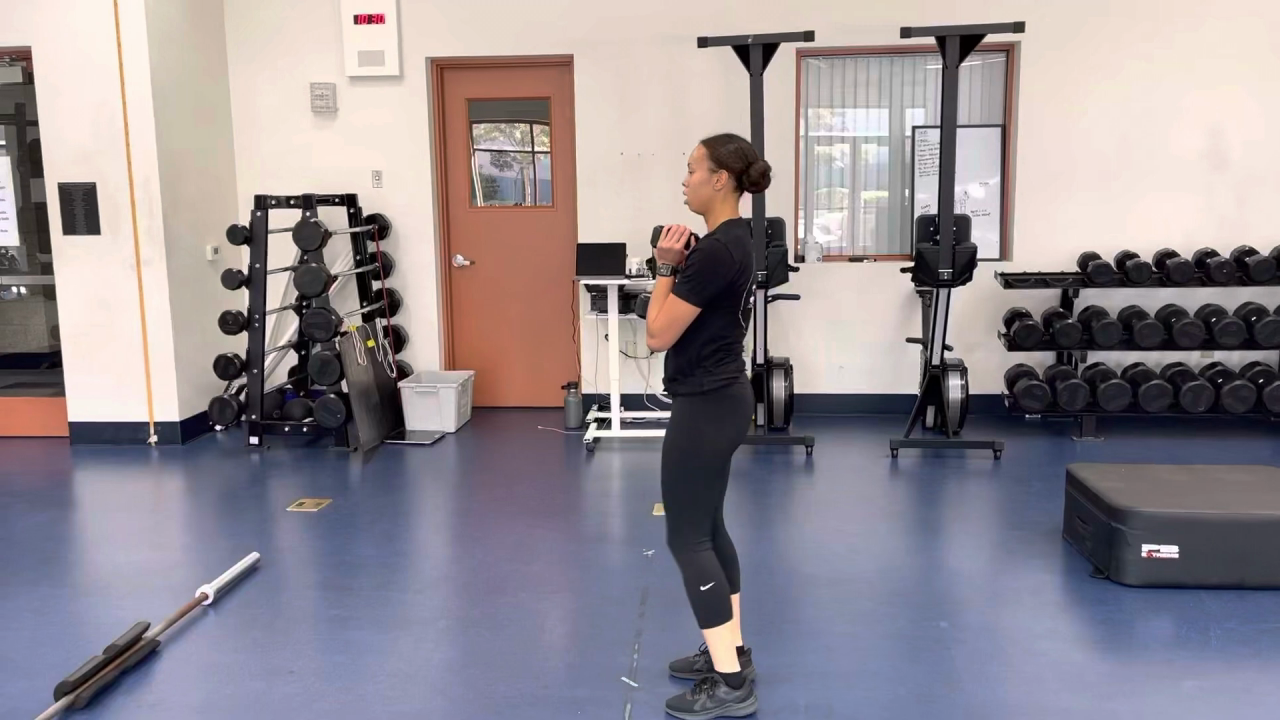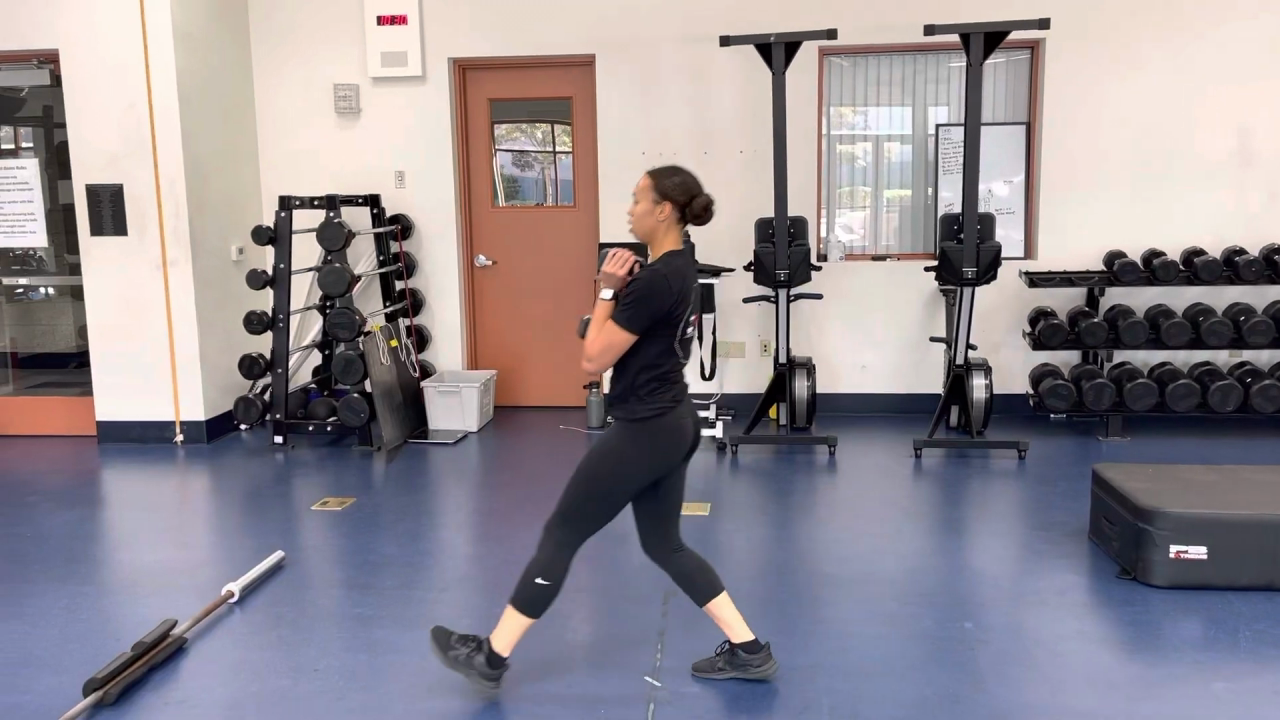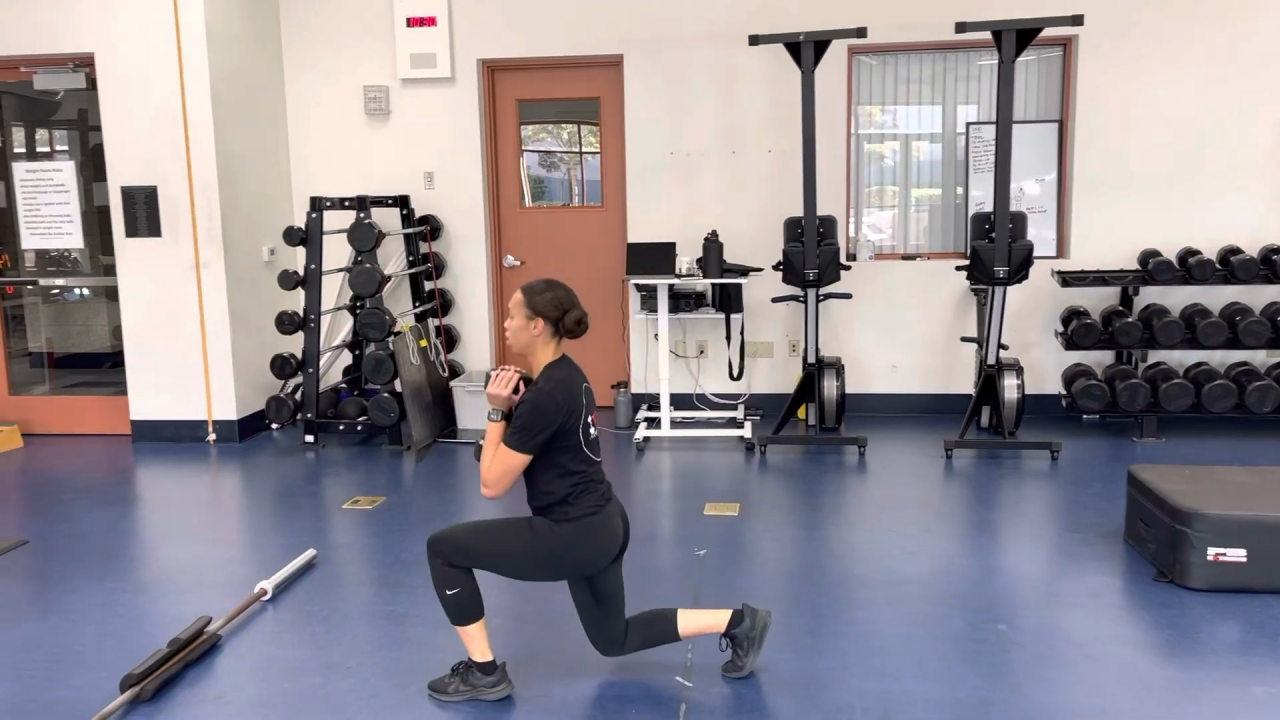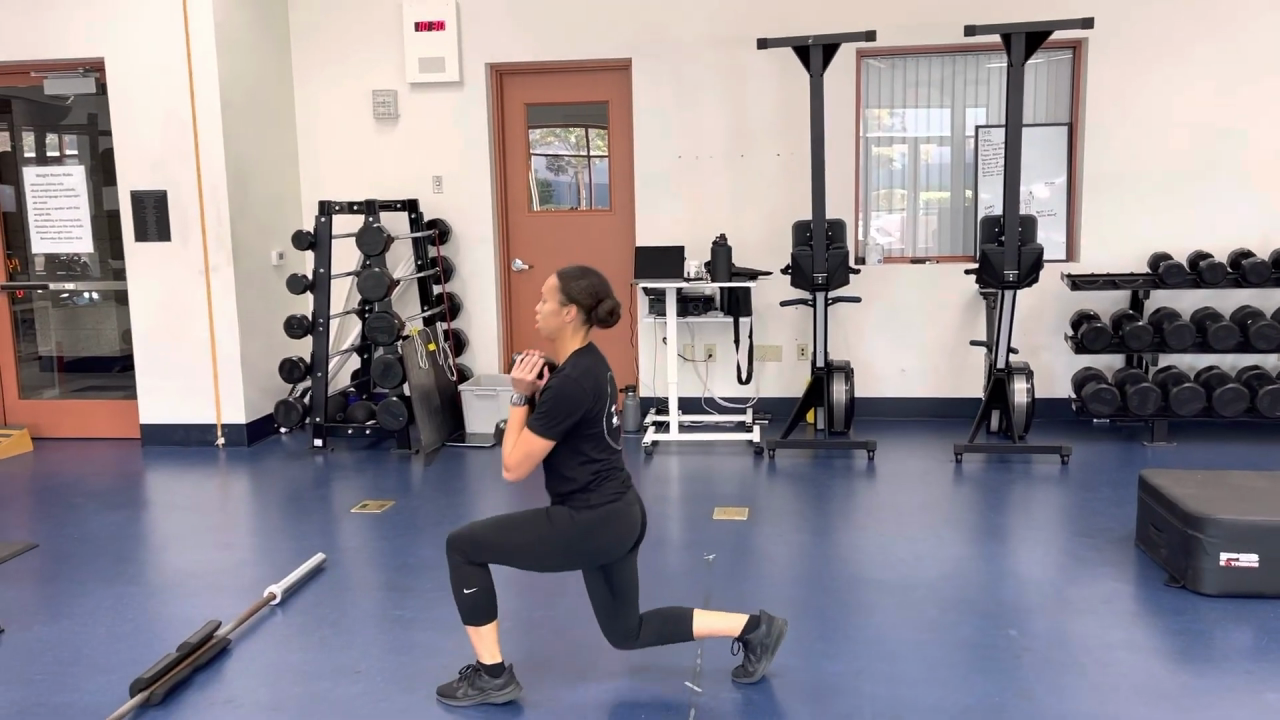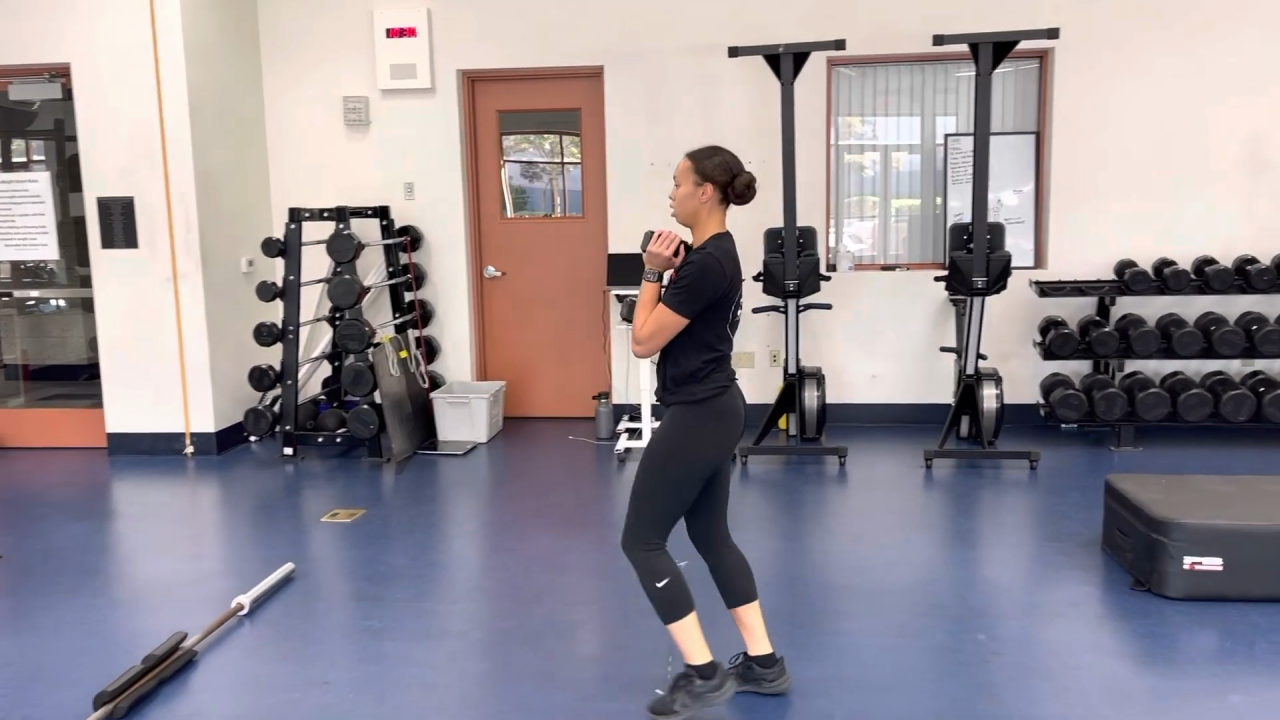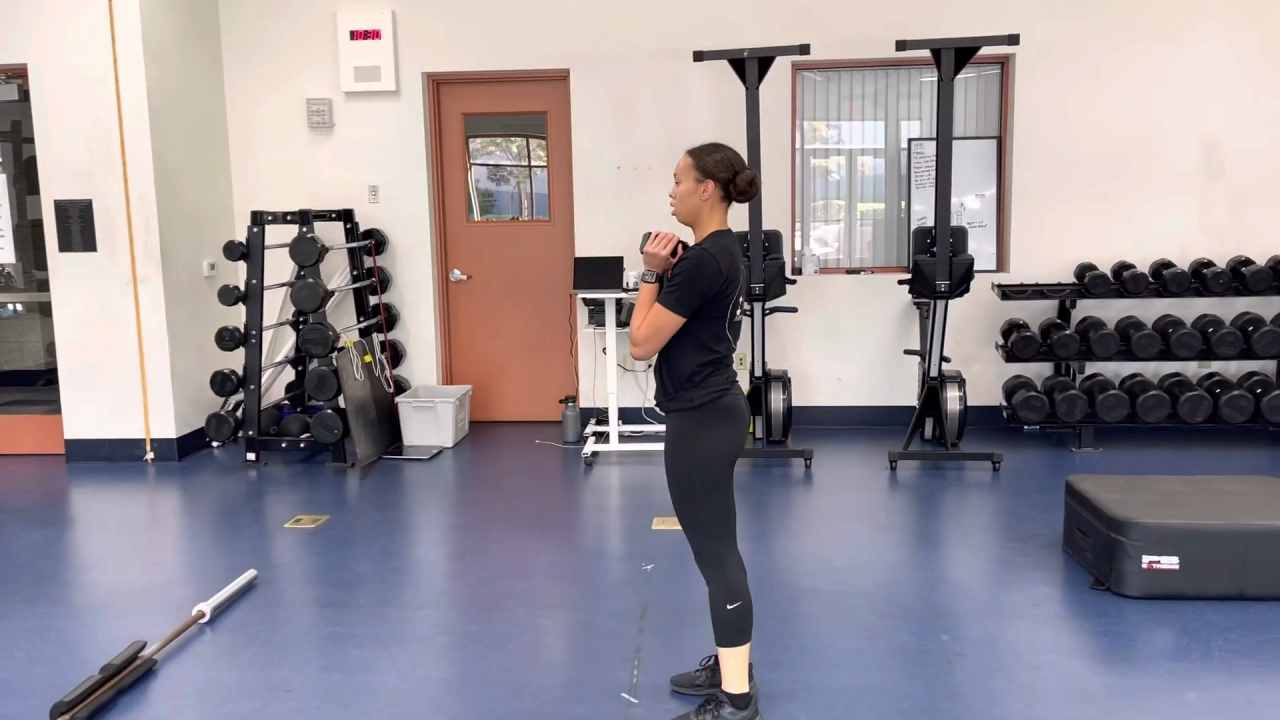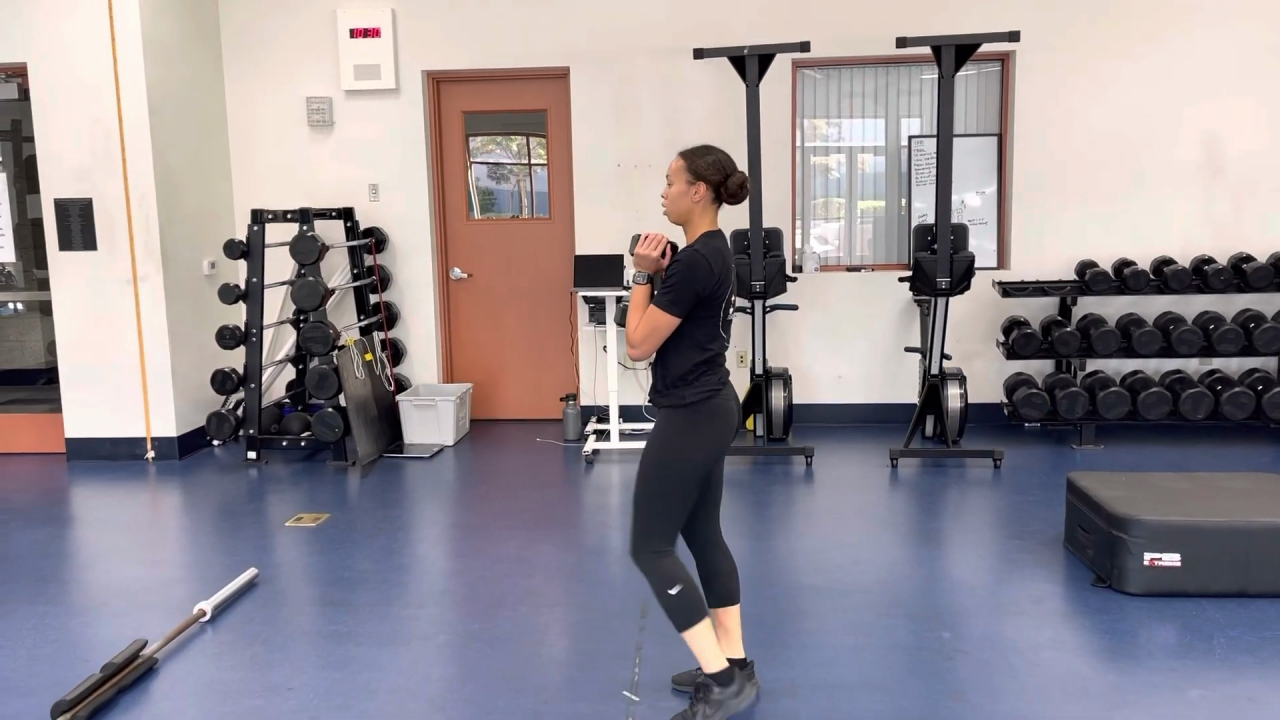
dt=0.7s
person 1, frame 1
left shoulder: (716, 249)
right shoulder: (732, 240)
left elbow: (659, 334)
left wrist: (665, 267)
right wrist: (678, 264)
left hip: (706, 406)
right hip: (722, 398)
left knee: (686, 539)
right knee: (705, 525)
right ankle: (730, 652)
person 1, frame 2
left shoulder: (657, 279)
right shoulder: (679, 269)
left elbow: (594, 359)
left wrist: (608, 292)
right wrist: (620, 290)
left hip: (644, 431)
right hip: (673, 423)
left knee: (562, 534)
right knee: (663, 543)
left ankle: (493, 658)
right ankle: (747, 649)
person 1, frame 3
left shoulder: (545, 397)
right shoulder: (564, 374)
left elbow: (492, 484)
left wrist: (498, 413)
right wrist: (512, 410)
left hip: (573, 536)
right hip: (601, 526)
left knee: (444, 548)
right knee: (614, 638)
left ankle: (483, 672)
right ankle: (739, 623)
person 1, frame 4
left shoulder: (571, 381)
right shoulder: (588, 364)
left elbow: (514, 468)
left wrist: (521, 398)
right wrist: (536, 396)
left hip: (591, 523)
right hip: (617, 516)
left knee: (464, 546)
right knee: (627, 630)
left ankle: (492, 675)
right ankle: (754, 628)
person 1, frame 5
left shoulder: (707, 262)
right shoulder: (714, 252)
left elbow: (644, 341)
right elbow: (672, 324)
left wrist: (652, 272)
right wrist: (669, 272)
left hip: (696, 415)
right hip: (715, 409)
left knee: (642, 540)
right knee: (710, 535)
left ankle: (704, 672)
right ankle: (763, 662)
person 1, frame 6
left shoulder: (702, 260)
right shoulder: (721, 251)
left elbow: (642, 343)
left wrist: (651, 274)
right wrist: (668, 272)
left hip: (701, 421)
right hip: (715, 410)
left knee: (715, 554)
right knee: (716, 547)
right ankle: (731, 669)
person 1, frame 7
left shoulder: (694, 260)
right shoulder: (712, 251)
left elbow: (640, 344)
left wrist: (642, 275)
right wrist: (661, 272)
left hip: (690, 417)
right hip: (710, 409)
left knee: (652, 548)
right knee: (702, 536)
right ankle: (732, 662)
